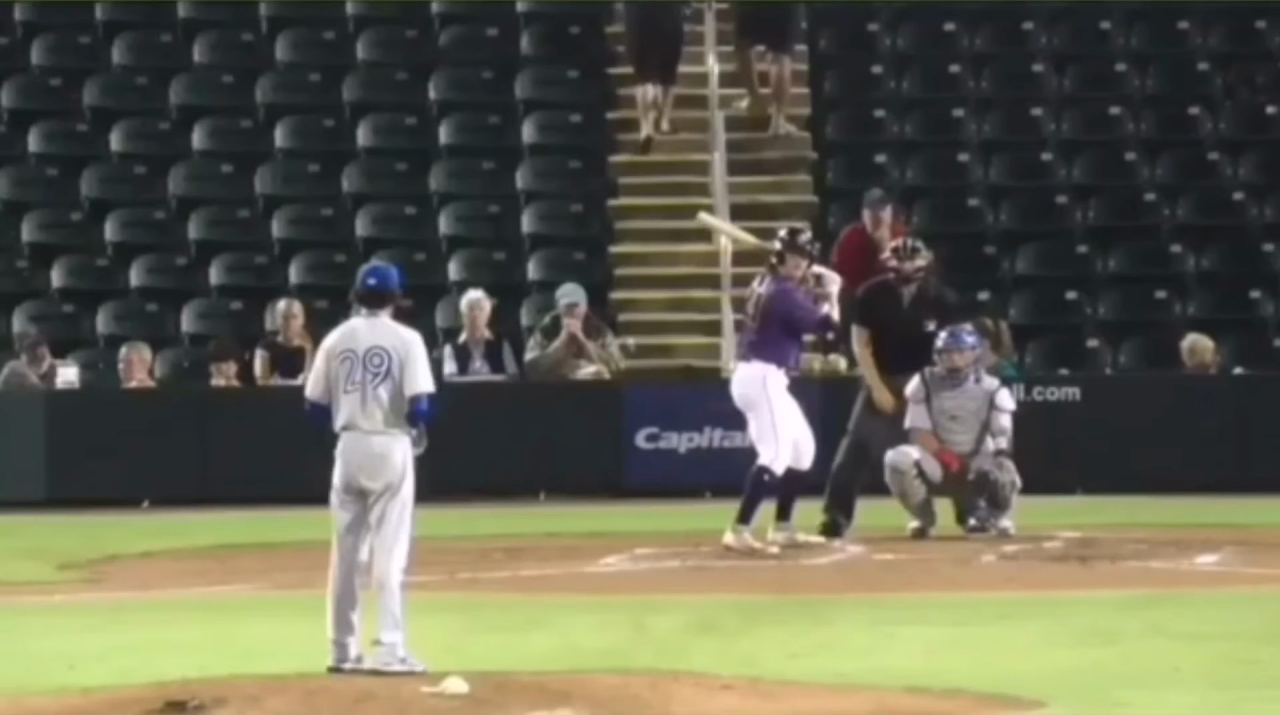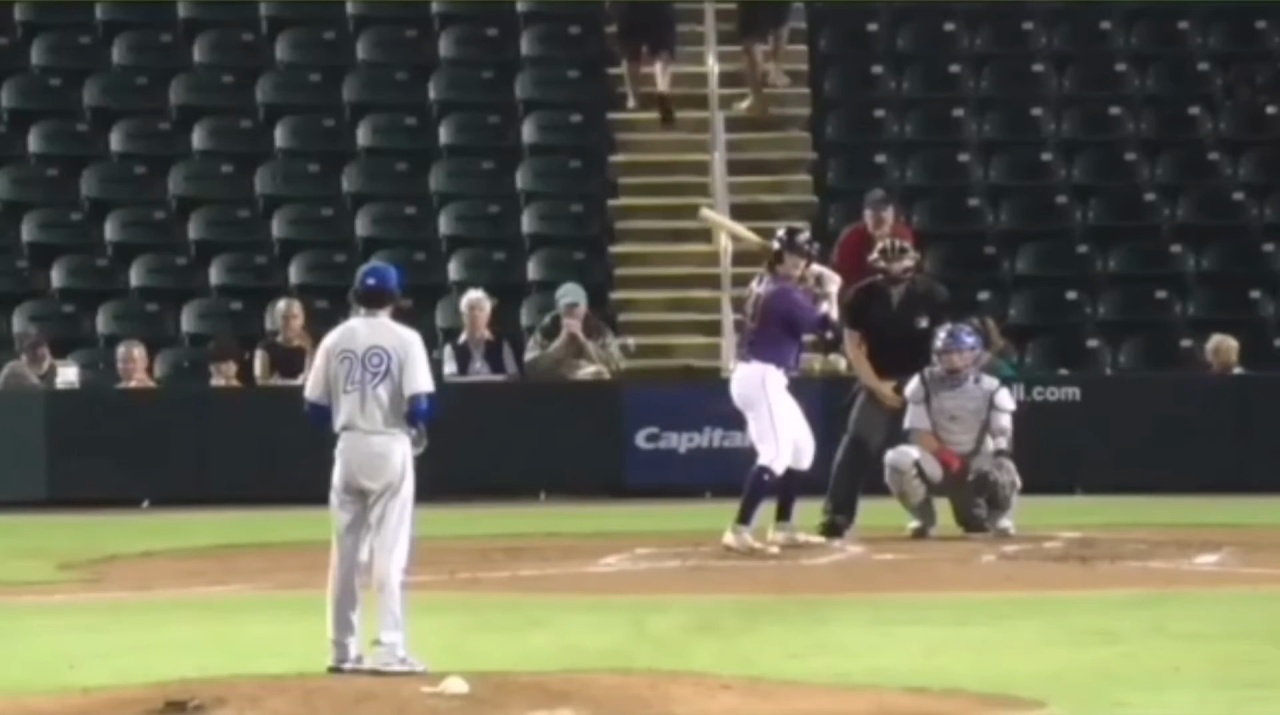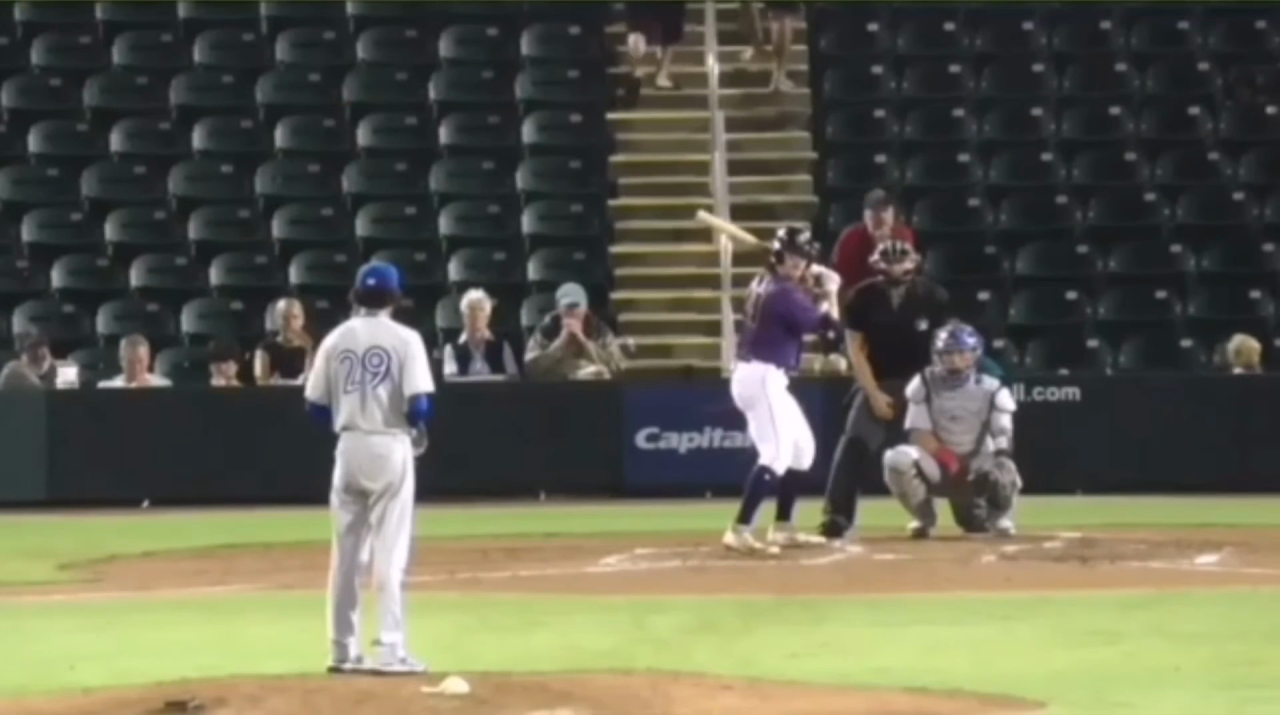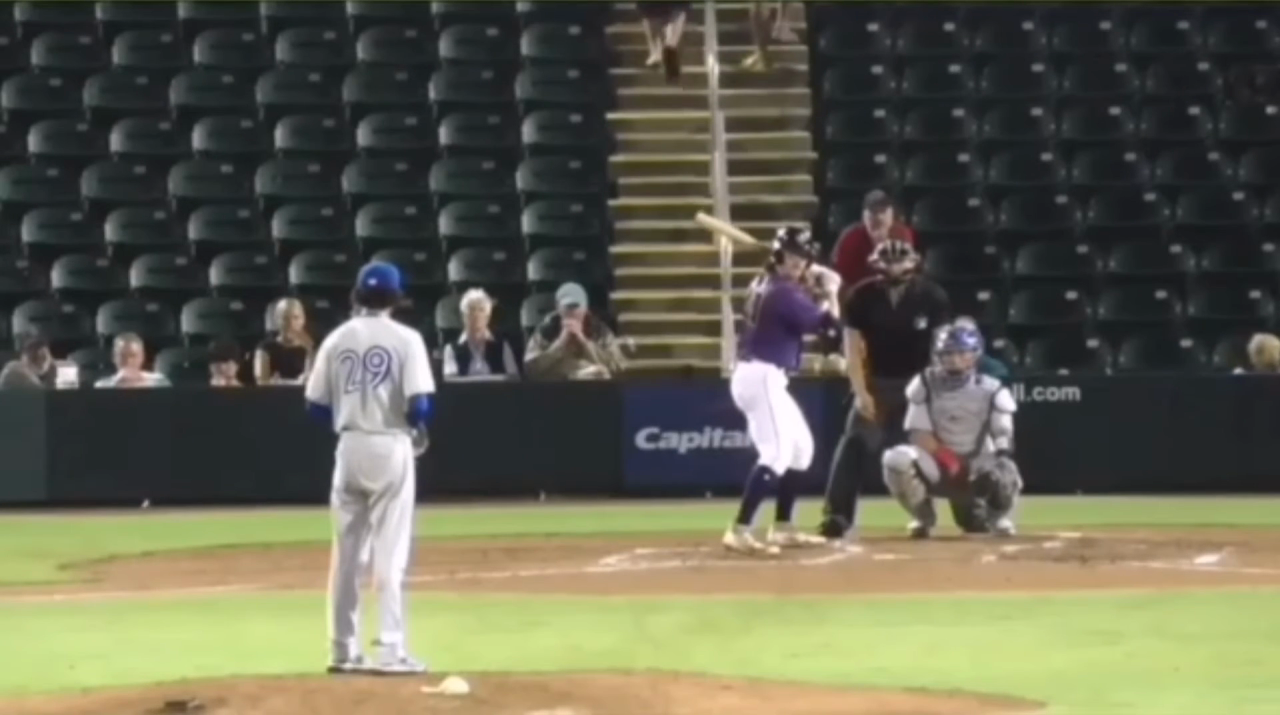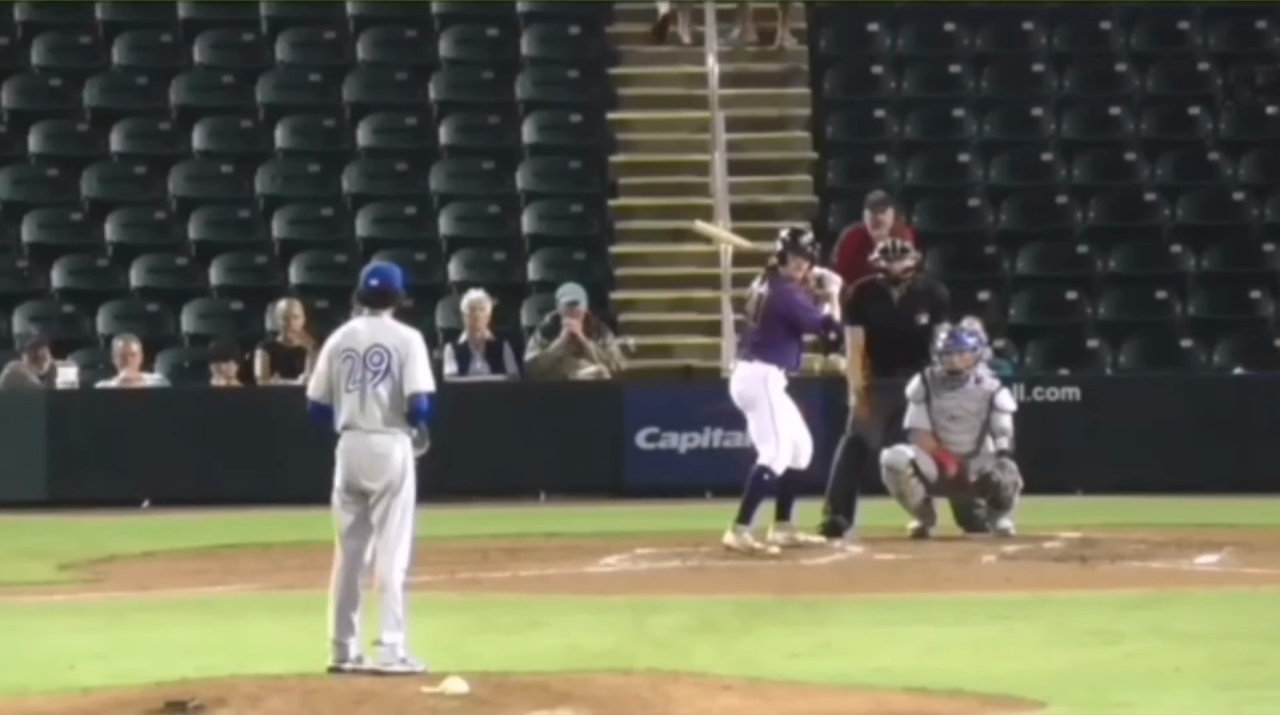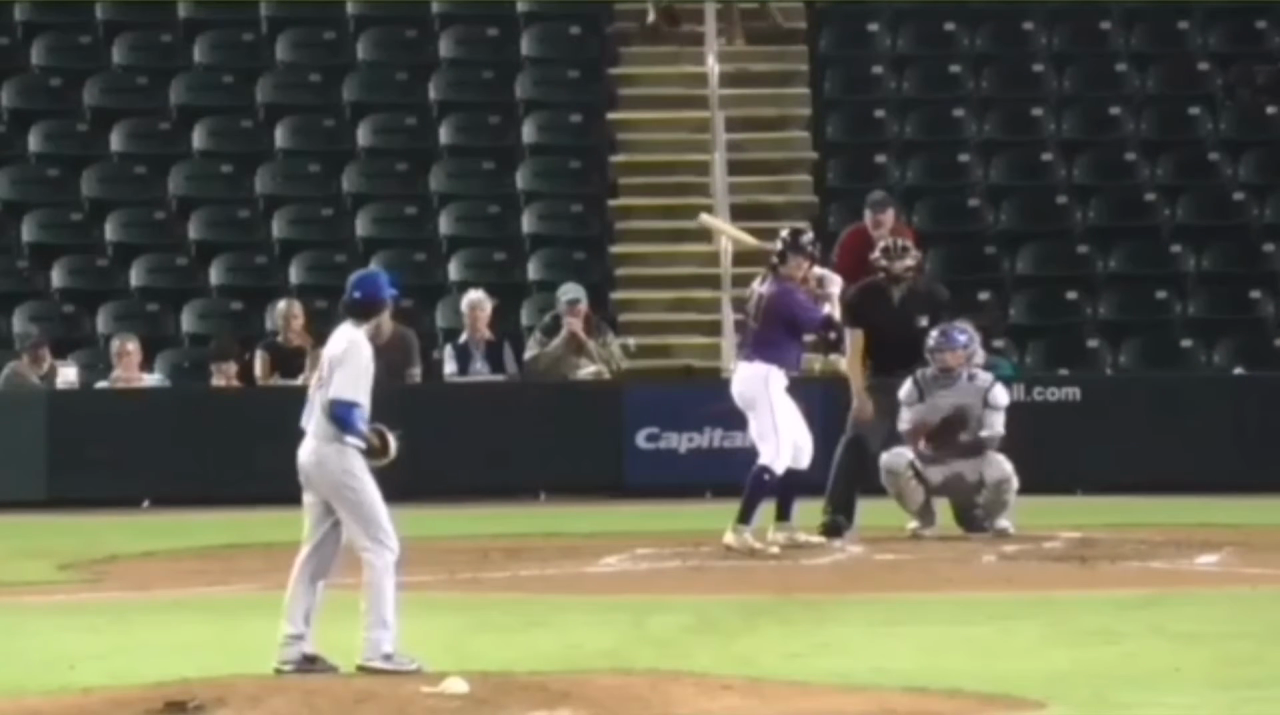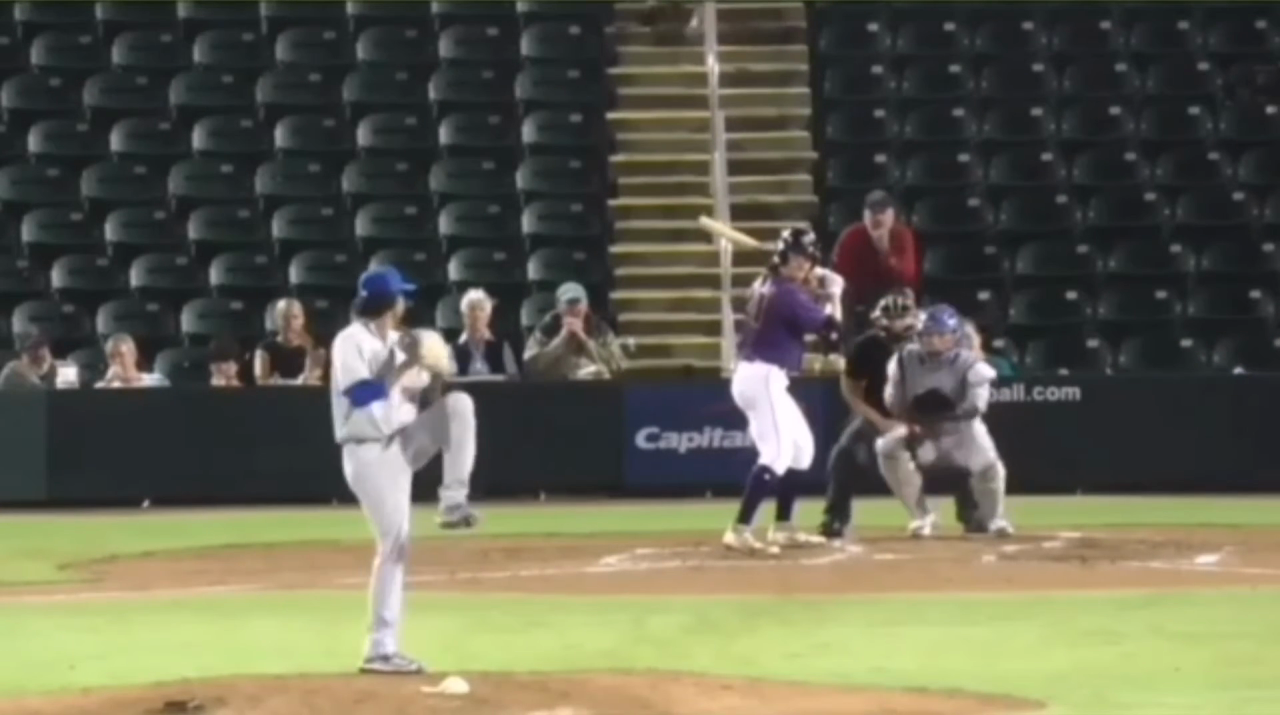
dt=0.7s
person 1, frame 1
left shoulder: (336, 338)
right shoulder: (405, 338)
left elbow: (315, 406)
right elbow: (418, 407)
right wrist: (416, 430)
left hip: (349, 448)
right hip: (390, 447)
left knee: (345, 551)
right knee: (388, 552)
left ankle: (344, 649)
right ankle: (390, 649)
person 1, frame 2
left shoulder: (335, 338)
right shoulder: (404, 338)
left elbow: (314, 406)
right elbow: (418, 406)
right wrist: (416, 430)
left hip: (348, 448)
right hip: (390, 447)
left knee: (345, 552)
right knee: (389, 552)
left ankle: (344, 649)
right ankle: (390, 649)
person 1, frame 3
left shoulder: (335, 339)
right shoulder: (404, 338)
left elbow: (315, 406)
right elbow: (418, 405)
right wrist: (417, 430)
left hip: (349, 448)
right hip: (390, 448)
left knee: (346, 552)
right knee: (389, 552)
left ankle: (344, 649)
right ankle: (390, 650)
person 1, frame 4
left shoulder: (336, 339)
right shoulder: (405, 338)
left elbow: (316, 405)
right elbow: (419, 405)
right wrist: (416, 428)
left hip: (349, 448)
right hip: (390, 448)
left knee: (346, 553)
right knee: (389, 553)
left ankle: (344, 650)
right ankle: (391, 651)
person 1, frame 5
left shoulder: (339, 339)
right shoulder: (406, 337)
left elbow: (317, 405)
right elbow: (420, 404)
right wrist: (416, 428)
left hip: (349, 449)
right hip: (390, 448)
left knee: (349, 553)
right knee: (391, 553)
left ankle: (344, 650)
right ankle: (391, 652)
person 1, frame 6
left shoulder: (340, 338)
right shoulder: (357, 346)
right elbow: (340, 409)
right wrist: (367, 437)
left hip: (313, 451)
right hip: (337, 455)
left knee: (316, 552)
right knee: (380, 547)
left ankle: (293, 650)
right ankle: (378, 648)
person 1, frame 7
left shoulder: (400, 341)
right shoulder: (350, 340)
left elbow: (416, 395)
right elbow: (361, 394)
left wrist: (433, 386)
right wrist: (403, 367)
left hip: (404, 441)
right hip: (369, 453)
left knee: (460, 404)
right knee: (393, 545)
left ankle: (453, 502)
right ankle: (381, 650)
person 2, frame 1
left shoulder: (767, 283)
right shoulder: (784, 292)
right elbow: (828, 324)
left hip: (764, 377)
right hip: (760, 377)
left knee: (801, 447)
right knee: (776, 454)
left ankle: (782, 528)
right ankle: (738, 531)
person 2, frame 2
left shoulder: (765, 283)
right shoulder: (783, 292)
right elbow: (828, 324)
left hip: (764, 377)
right hip: (760, 377)
left knee: (801, 447)
right knee: (776, 453)
left ankle: (782, 528)
right ankle: (739, 531)
person 2, frame 3
left shoulder: (765, 283)
right shoulder: (784, 292)
left elbow: (800, 315)
right elbow: (828, 323)
left wrist: (816, 290)
right wrist: (831, 291)
left hip: (763, 376)
right hip: (761, 377)
left knee: (801, 447)
right knee: (777, 453)
left ankle: (782, 528)
right ankle: (739, 531)
person 2, frame 4
left shoulder: (765, 283)
right shoulder: (784, 291)
right elbow: (828, 321)
right wrist: (832, 290)
left hip: (762, 376)
right hip: (761, 377)
left knee: (801, 447)
right knee: (777, 452)
left ankle: (782, 528)
right ankle: (739, 531)
person 2, frame 5
left shoulder: (766, 283)
right shoulder: (786, 292)
left elbow: (800, 316)
right elbow: (828, 324)
left hip: (758, 376)
right hip: (760, 377)
left knee: (800, 446)
right knee: (776, 452)
left ankle: (782, 528)
right ankle: (739, 531)
person 2, frame 6
left shoulder: (768, 284)
right shoulder: (785, 292)
left elbow: (802, 314)
right elbow: (829, 323)
left hip: (761, 376)
right hip: (762, 377)
left knee: (800, 446)
right knee: (777, 453)
left ankle: (782, 528)
right ankle: (739, 531)
person 2, frame 7
left shoulder: (766, 285)
right shoulder: (787, 293)
right elbow: (831, 326)
left hip: (760, 376)
right hip: (763, 377)
left knee: (801, 447)
right knee: (778, 453)
left ankle: (782, 528)
right ankle: (739, 530)
person 3, frame 1
left shoulder: (942, 297)
right shoulder: (872, 294)
right elbow: (861, 344)
right wrist: (877, 387)
right hip: (882, 380)
right knee: (858, 445)
right ankle: (837, 515)
person 3, frame 2
left shoulder: (932, 293)
right shoulder: (861, 296)
right elbow: (853, 347)
right wrist: (876, 386)
right hip: (878, 381)
right knee: (857, 445)
right ankle: (836, 518)
person 3, frame 3
left shoulder: (932, 296)
right shoulder: (862, 297)
right elbow: (855, 349)
right wrist: (872, 393)
right hip: (877, 382)
right knee: (854, 445)
right ankle: (836, 518)
person 3, frame 4
left shoulder: (931, 295)
right shoulder: (861, 296)
right elbow: (853, 349)
right wrist: (860, 392)
right hip: (877, 382)
right knee: (855, 446)
right ankle: (836, 518)
person 3, frame 5
left shoulder: (933, 292)
right shoulder: (862, 294)
right elbow: (854, 347)
right wrist: (856, 390)
right hip: (878, 381)
right knee: (856, 444)
right ankle: (836, 518)
person 3, frame 6
left shoulder: (933, 295)
right shoulder: (860, 296)
right elbow: (854, 350)
right wrist: (859, 394)
right hip: (877, 382)
right knee: (855, 446)
right ankle: (835, 518)
person 3, frame 7
right shoulder: (864, 347)
right elbow: (850, 391)
right wrist: (879, 421)
right hip: (875, 414)
right knee: (845, 456)
right ankle: (834, 519)
person 4, frame 1
left shoulder: (991, 388)
right shoulder: (924, 384)
left elbow: (1003, 438)
right elbow: (919, 434)
left wrist: (1002, 467)
right wrist: (947, 458)
left hip: (977, 463)
right hip: (937, 461)
left knee: (1002, 473)
right knee: (898, 459)
left ankle: (998, 515)
right ankle: (924, 517)
person 4, frame 2
left shoulder: (991, 389)
right shoulder: (924, 384)
left elbow: (1003, 438)
right elbow: (919, 434)
left wrist: (1001, 468)
right wrist: (949, 459)
left hip: (977, 463)
right hip: (937, 461)
left knee: (1003, 474)
right knee: (898, 459)
left ankle: (997, 515)
right ankle: (923, 517)
person 4, frame 3
left shoulder: (991, 389)
right shoulder: (925, 384)
left elbow: (1003, 438)
right elbow: (919, 435)
left wrist: (1001, 465)
right wrist: (948, 459)
left hip: (978, 464)
right hip: (937, 463)
left knee: (1003, 474)
right knee: (898, 459)
left ankle: (997, 515)
right ankle: (924, 517)
person 4, frame 4
left shoulder: (991, 390)
right shoulder: (925, 385)
left elbow: (1004, 438)
right elbow: (919, 435)
left wrist: (1003, 463)
right wrist: (948, 460)
left hip: (978, 465)
right hip: (937, 463)
left knee: (1004, 476)
right knee: (897, 459)
left ankle: (997, 515)
right ankle: (923, 517)
person 4, frame 5
left shoulder: (991, 388)
right shoulder: (925, 383)
left elbow: (1004, 435)
right elbow: (918, 434)
left wrist: (1003, 463)
right wrist: (947, 460)
left hip: (978, 464)
right hip: (935, 462)
left knee: (1006, 476)
right knee: (893, 458)
left ankle: (997, 515)
right ankle: (924, 516)
person 4, frame 6
left shoulder: (986, 385)
right shoulder: (918, 384)
left elbow: (994, 438)
right elbow: (908, 434)
left wrist: (971, 437)
right wrist: (918, 428)
left hip: (973, 461)
right hip: (932, 461)
left knee: (1002, 471)
right knee: (893, 461)
left ankle: (994, 516)
right ankle: (923, 517)
person 4, frame 7
left shoulder: (970, 364)
right shoulder: (905, 360)
left elbow: (977, 406)
right elbow: (892, 403)
left wrist: (945, 414)
right wrist: (910, 420)
left hip: (963, 433)
right hip: (923, 436)
left knee: (987, 463)
right knee: (888, 447)
left ankle: (994, 519)
right ankle: (921, 515)
